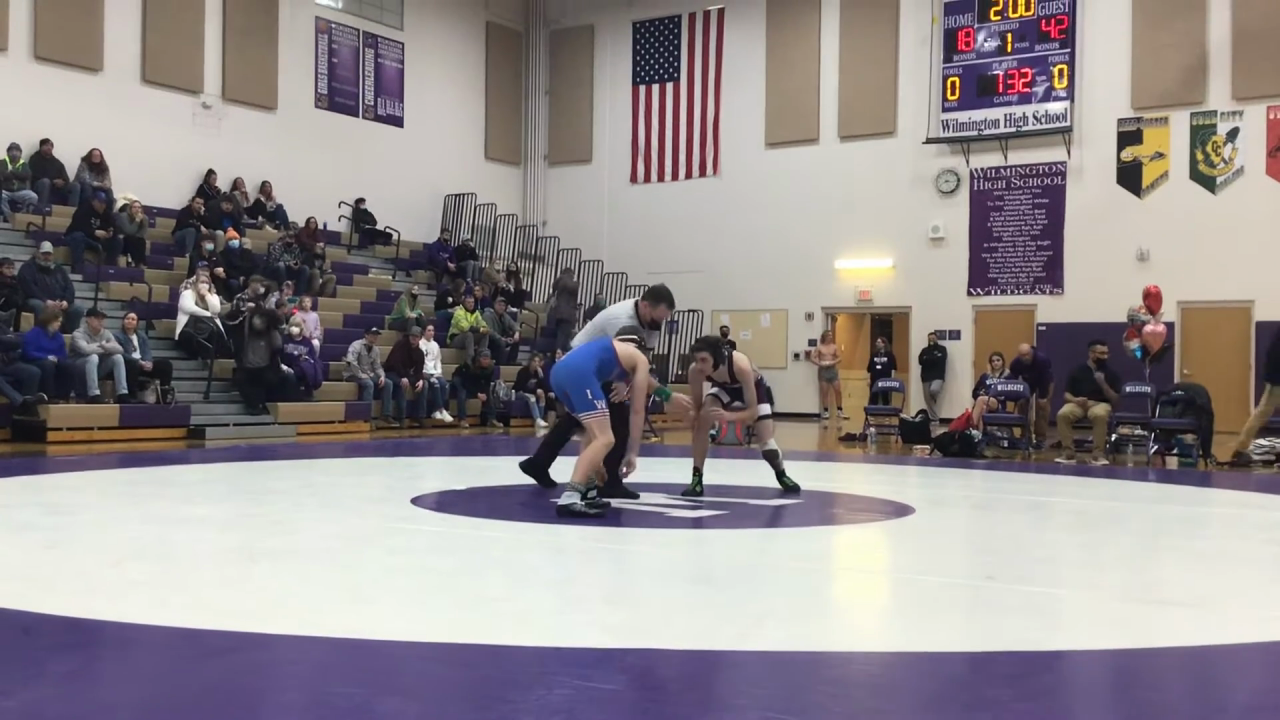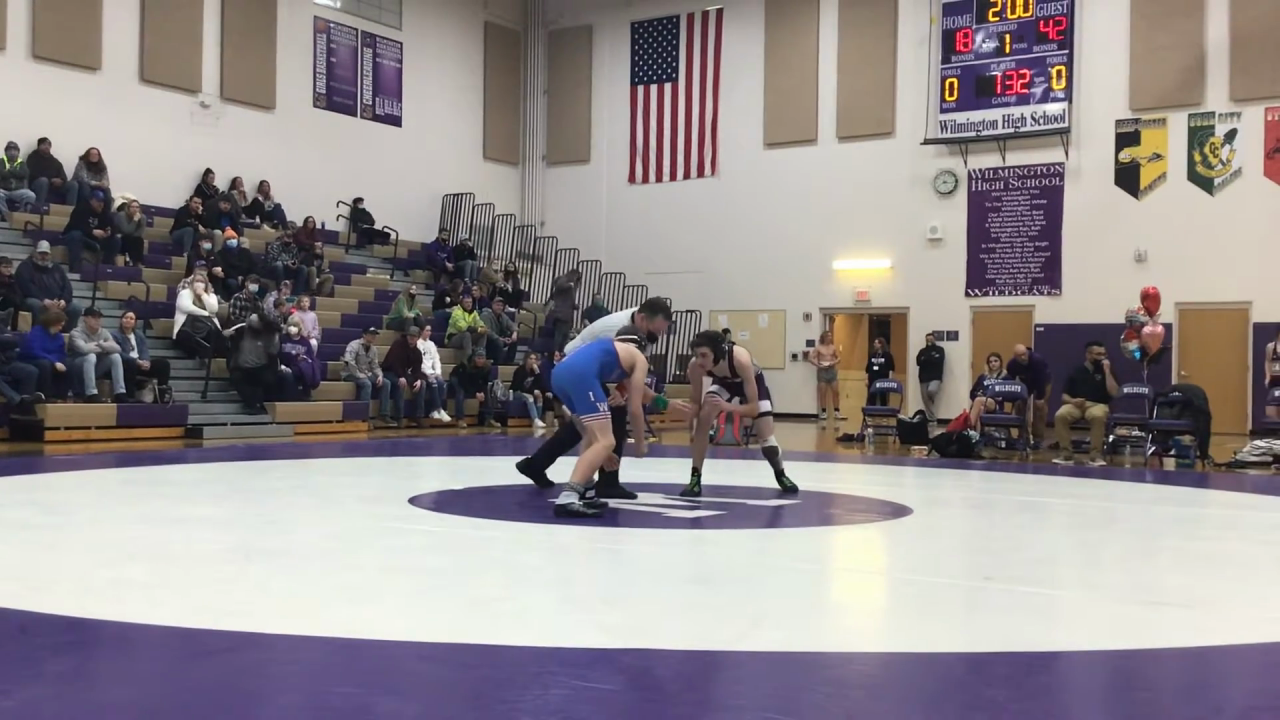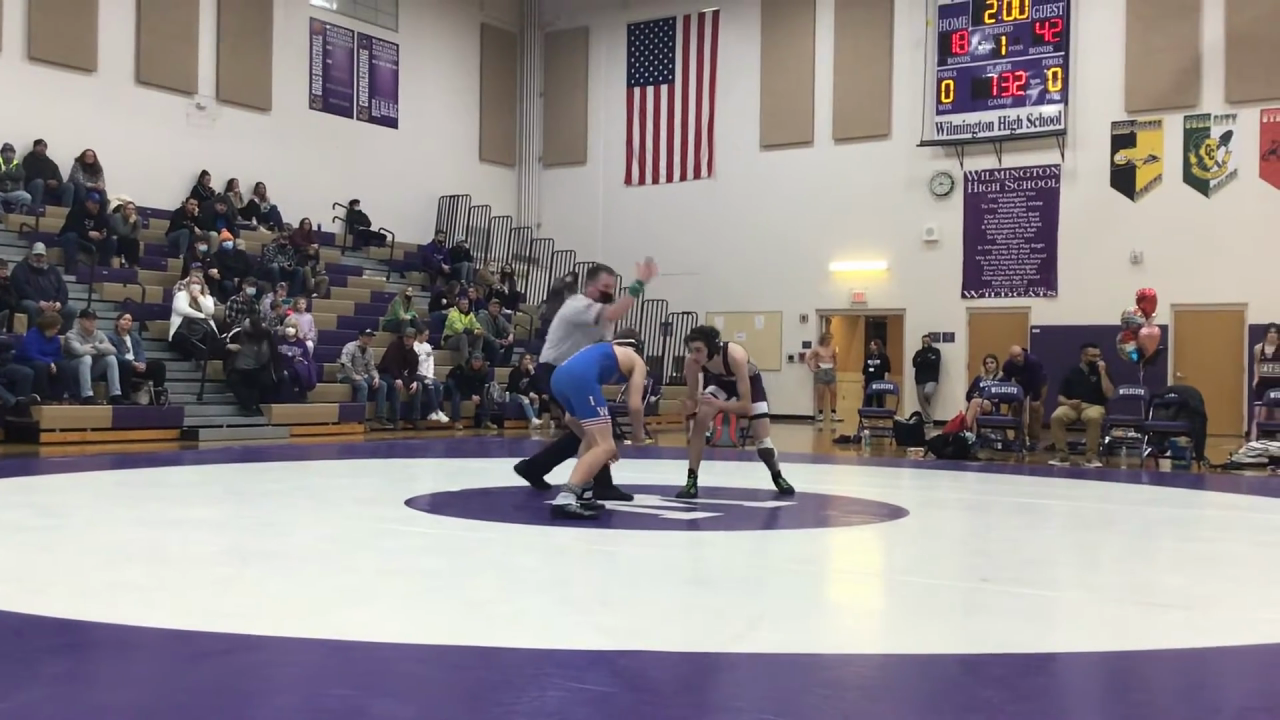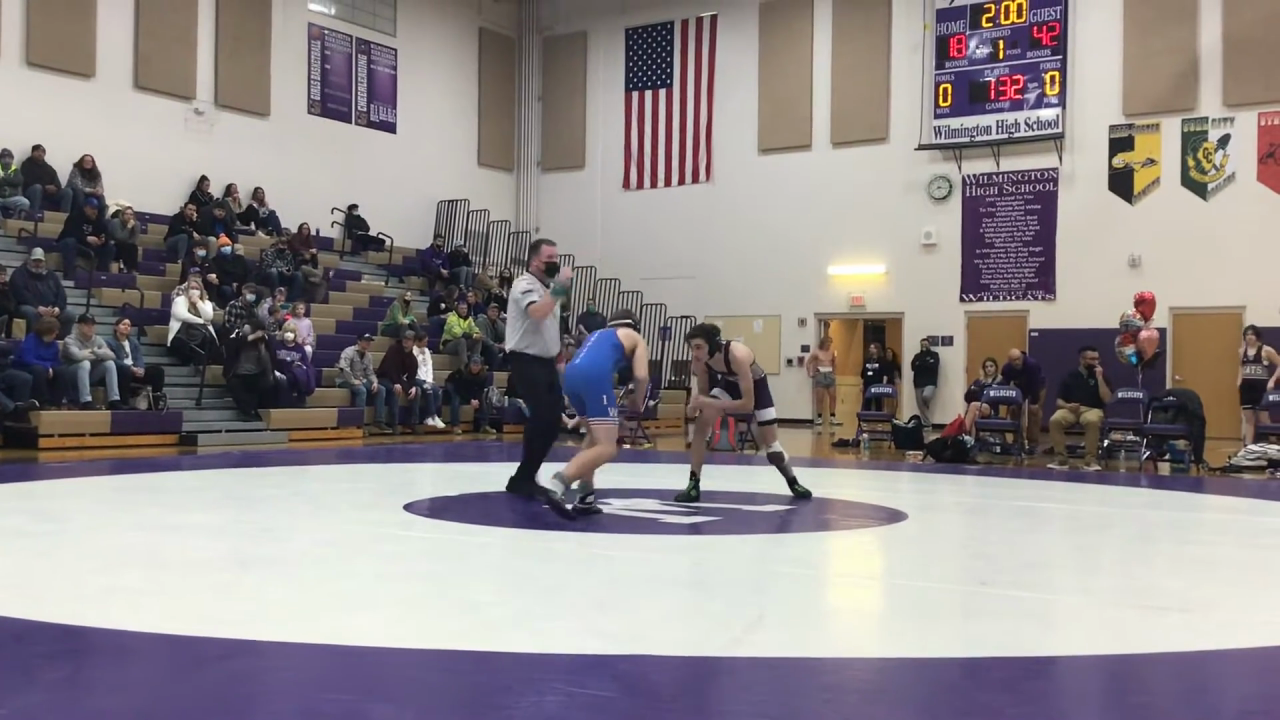
dt=0.4s
person 1, frame 1
left shoulder: (647, 317)
right shoulder: (623, 321)
left wrist: (625, 384)
right wrist: (668, 396)
left knee: (573, 418)
right knee: (618, 416)
left ankle: (537, 464)
right ankle: (610, 482)
person 1, frame 2
left shoulder: (640, 326)
right shoulder: (618, 332)
left wrist: (621, 391)
right knee: (614, 418)
left ankle: (534, 464)
right ankle: (608, 484)
person 1, frame 3
left shoulder: (600, 311)
right shoulder: (578, 306)
right elbow: (614, 315)
right wrist: (639, 284)
right hip: (554, 373)
left ankle: (532, 467)
right ankle: (601, 485)
person 1, frame 4
left shoulder: (551, 287)
right shoulder: (524, 286)
right elbow: (539, 313)
left wrist: (559, 360)
right wrist: (561, 286)
left hip: (547, 363)
right hip: (525, 361)
left knee: (552, 421)
right knee: (541, 416)
left ankle: (525, 478)
right ankle: (525, 477)
person 2, frame 1
left shoulder: (604, 348)
right shoulder: (639, 358)
right elbow: (637, 410)
left wrist: (594, 459)
right wrist: (631, 453)
left hip: (559, 372)
right hip: (579, 373)
left knee: (595, 433)
right knee: (605, 439)
left ankle: (587, 492)
right ankle: (569, 498)
person 2, frame 2
left shoulder: (604, 348)
right shoulder: (639, 358)
right elbow: (634, 407)
left wrist: (600, 452)
right wrist: (640, 443)
left hip: (560, 373)
right hip: (580, 375)
left knee: (595, 434)
right knee: (606, 442)
left ankle: (585, 493)
right ankle: (567, 498)
person 2, frame 3
left shoulder: (599, 351)
right shoulder: (636, 360)
right elbow: (635, 405)
right wrist: (638, 433)
left hip: (559, 377)
right hip: (580, 379)
left knee: (593, 436)
right knee: (605, 446)
left ankle: (583, 495)
right ankle: (565, 499)
person 2, frame 4
left shoulder: (596, 335)
right shoulder: (636, 337)
right elbow: (641, 375)
right wrist: (637, 400)
left hip: (571, 376)
right hip: (596, 377)
left knee: (596, 436)
right knee: (607, 449)
left ankle: (585, 498)
right ankle: (555, 485)
person 3, frame 1
left shoulder: (741, 366)
right shoulder: (695, 371)
left elbow: (753, 412)
right elbow: (697, 406)
left wrist: (728, 416)
left hip: (753, 386)
right hip: (723, 386)
left knee: (768, 445)
right knee: (703, 421)
left ankle: (782, 475)
right ankle: (697, 479)
person 3, frame 2
left shoulder: (741, 360)
right shoulder: (695, 365)
left elbow: (754, 408)
right elbow: (696, 401)
left wrist: (728, 407)
right wrist: (692, 410)
left hip: (752, 382)
right hip: (724, 383)
left knee: (768, 442)
right knee: (703, 420)
left ankle: (781, 476)
right ankle: (695, 479)
person 3, frame 3
left shoulder: (735, 356)
right shoulder: (691, 362)
left elbow: (745, 405)
right elbow: (693, 398)
left wrist: (717, 404)
right wrist: (689, 405)
left hip: (750, 381)
right hip: (722, 381)
left knee: (763, 443)
right knee: (700, 422)
left ankle: (777, 477)
right ankle: (691, 481)
person 3, frame 4
left shoulder: (737, 355)
right shoulder: (699, 359)
left elbow: (749, 404)
right elbow: (702, 389)
left wrist: (712, 404)
right wrist: (696, 404)
left hip: (755, 385)
right hip: (728, 384)
left knee: (771, 447)
right knee: (701, 425)
left ankle: (792, 482)
right ankle: (694, 485)
